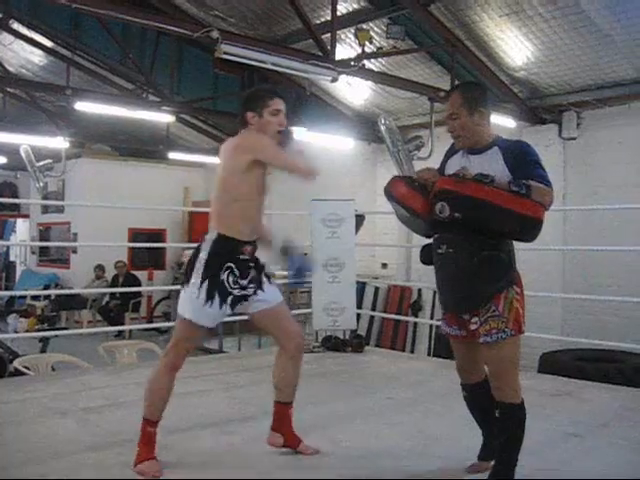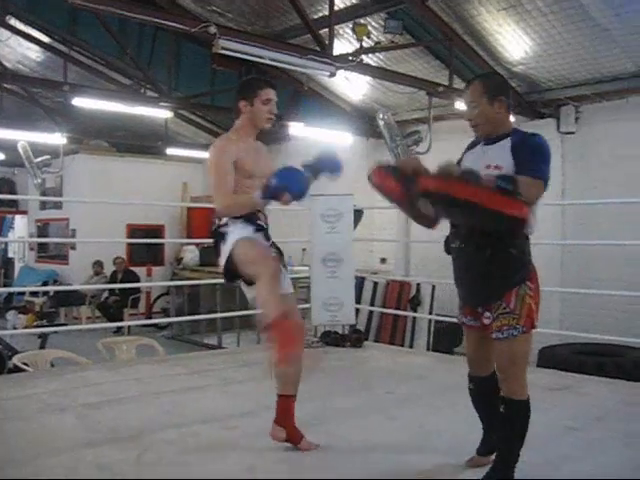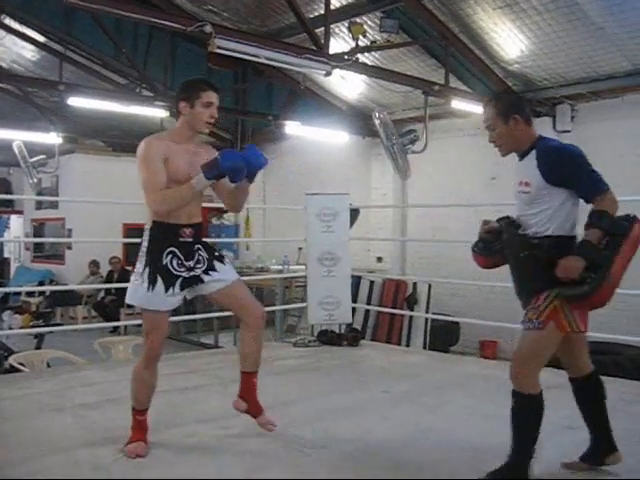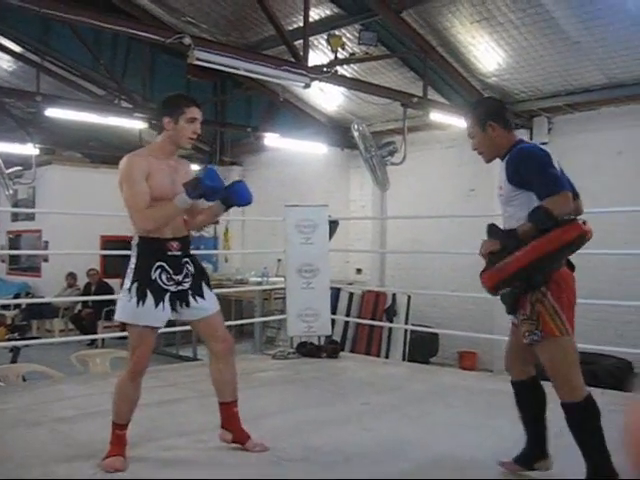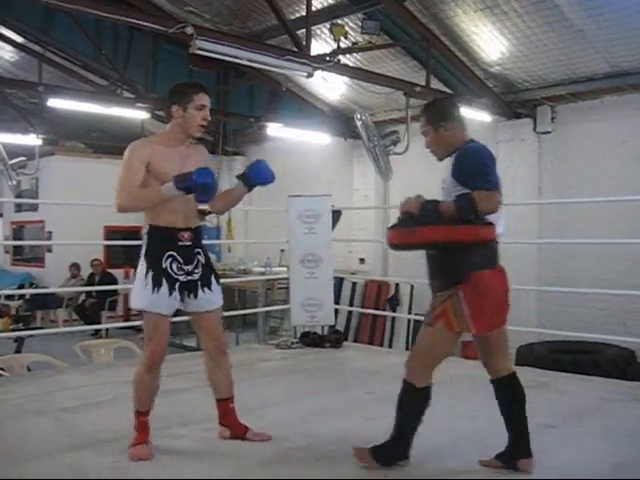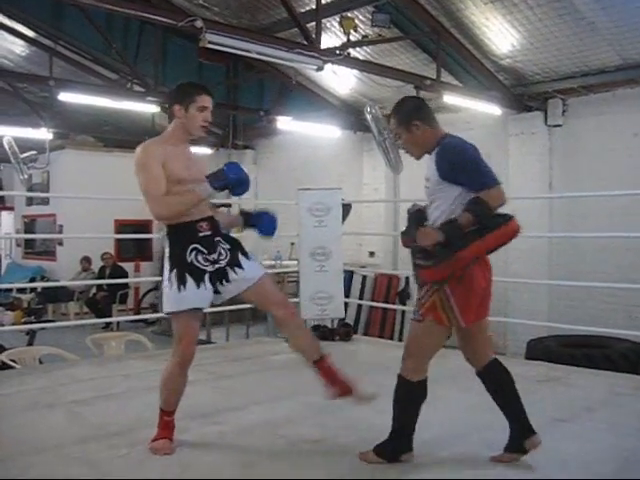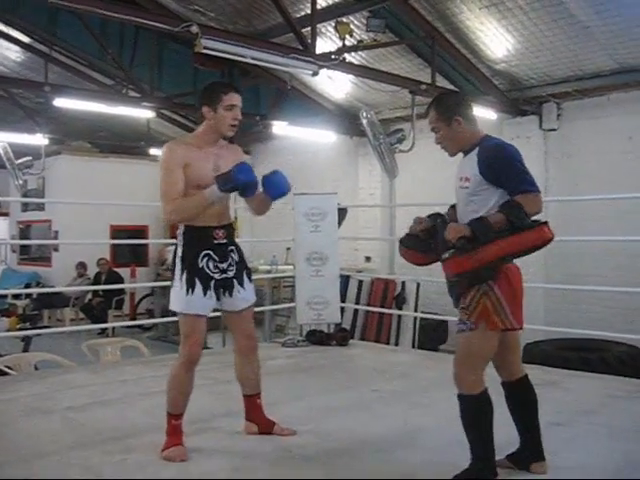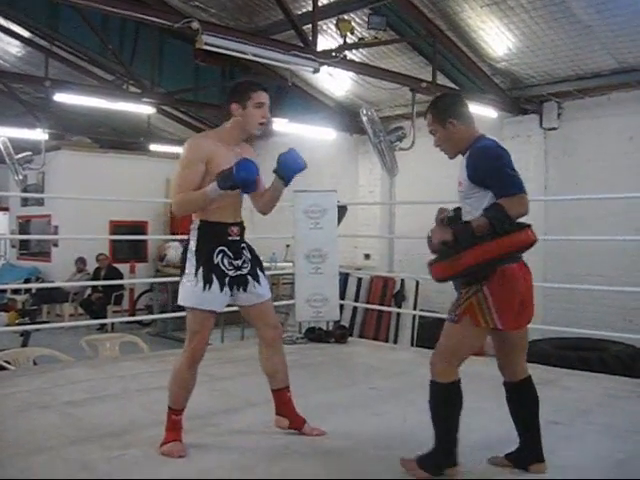
dt=0.5s
person 1, frame 1
left shoulder: (514, 152)
right shoulder: (452, 155)
left elbow: (545, 197)
left wrist: (487, 183)
right wrist: (426, 184)
left hip: (494, 281)
right hip: (453, 280)
left knee: (504, 382)
right knee: (469, 372)
right ankle: (492, 445)
person 1, frame 2
left shoulder: (529, 145)
right shoulder: (474, 149)
left elbow: (528, 192)
left wrist: (464, 178)
right wrist: (420, 172)
left hip: (509, 272)
right hip: (471, 272)
left knee: (511, 377)
right knee: (478, 366)
right ankle: (492, 437)
person 1, frame 3
left shoulder: (558, 154)
right shoulder: (525, 161)
left elbow: (607, 202)
left wrist: (583, 257)
left hip: (557, 280)
right hip: (539, 280)
left knee: (522, 372)
right knee: (577, 365)
right ankle: (604, 447)
person 1, frame 4
left shoulder: (524, 155)
right shoulder: (527, 157)
left elbow: (561, 204)
right elbow: (577, 206)
left wrist: (505, 242)
left hip: (542, 282)
left knee: (567, 383)
right knee: (517, 366)
person 1, frame 5
left shoulder: (472, 155)
right shoulder: (476, 157)
left elbow: (489, 202)
left wrist: (426, 208)
right wrist: (432, 210)
left hip: (465, 281)
right hip: (488, 273)
left knee: (418, 367)
right knee: (498, 366)
left ankle: (394, 450)
right ankle: (519, 451)
person 1, frame 6
left shoulder: (453, 152)
right shoulder: (453, 152)
left elbow: (495, 197)
left wrist: (443, 233)
right wrist: (429, 216)
left hip: (453, 272)
right hip: (471, 267)
left knee: (413, 362)
right knee: (480, 355)
left ankle: (398, 445)
right ankle: (522, 434)
person 1, frame 7
left shoulder: (496, 152)
right shoulder: (470, 159)
left elbow: (532, 202)
left wrist: (472, 230)
right wrist: (435, 223)
left hip: (492, 278)
right hip: (481, 277)
left knee: (467, 374)
right knee: (510, 369)
person 1, frame 8
left shoulder: (484, 152)
right shoulder: (485, 153)
left elbow: (517, 205)
left wrist: (458, 233)
right wrist: (456, 216)
left hip: (493, 276)
right hip: (510, 272)
left knee: (443, 365)
right knee: (513, 368)
person 2, frame 1
left shoulder: (246, 155)
right shoulder: (247, 142)
right elbow: (307, 172)
left wrist: (279, 245)
right wrist: (283, 149)
left hip: (247, 262)
right hip: (218, 259)
left knee: (294, 341)
right knee: (176, 357)
left ankle: (282, 431)
right ankle: (145, 447)
person 2, frame 2
left shoulder: (260, 150)
right shoulder: (226, 147)
left elbow: (283, 196)
right elbow: (224, 206)
right wrist: (267, 190)
left hip: (261, 238)
right hip: (238, 231)
left knee: (299, 328)
right knee: (265, 262)
left ankle: (285, 424)
person 2, frame 3
left shoulder: (209, 152)
right shoulder: (154, 147)
left elbow: (233, 204)
right elbow: (159, 203)
left wrist: (245, 174)
right wrist: (205, 177)
left hip: (199, 247)
right hip: (163, 249)
left knee: (254, 315)
right knee: (153, 348)
left ankle: (247, 398)
right ankle: (139, 430)
person 2, frame 4
left shoulder: (184, 168)
right shoulder: (134, 163)
right elbow: (144, 221)
left wrist: (223, 202)
right wrist: (187, 195)
left hip: (184, 261)
right hip: (150, 264)
left knee: (222, 344)
right knee: (138, 363)
left ankle: (231, 427)
right ankle: (117, 444)
person 2, frame 5
left shoulder: (199, 155)
right shoulder: (142, 150)
left elbow: (216, 202)
right elbow: (123, 201)
left wrist: (245, 184)
right wrist: (174, 186)
left hip: (195, 251)
right hip: (160, 253)
left knee: (216, 344)
right knee: (156, 352)
left ankle: (229, 422)
right ankle: (141, 432)
person 2, frame 6
left shoulder: (191, 155)
right shoulder: (150, 152)
right elbow: (161, 210)
left wrist: (243, 218)
right wrist: (210, 184)
left hip: (221, 242)
right hip: (185, 250)
left knee: (284, 310)
right knee: (184, 351)
left ankle: (334, 380)
right ankle: (165, 428)
person 2, frame 7
left shoulder: (235, 154)
right shoulder: (177, 151)
left elbow: (256, 208)
right elbow: (172, 213)
left wrist: (268, 193)
right wrist: (217, 188)
left hip: (229, 250)
right hip: (196, 252)
left knee: (246, 340)
right knee: (191, 351)
left ankle: (255, 417)
right ankle: (173, 434)
person 2, frame 8
left shoulder: (248, 153)
right shoulder: (200, 145)
left elbow: (262, 206)
right elbow: (179, 205)
left wrist: (282, 179)
right wrist: (218, 184)
left hip: (240, 246)
right hip: (208, 247)
left knee: (272, 332)
right knee: (196, 347)
left ankle: (286, 413)
right ankle: (172, 429)
